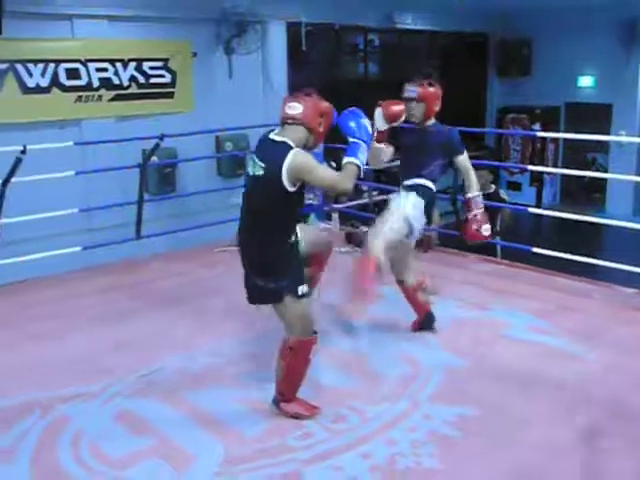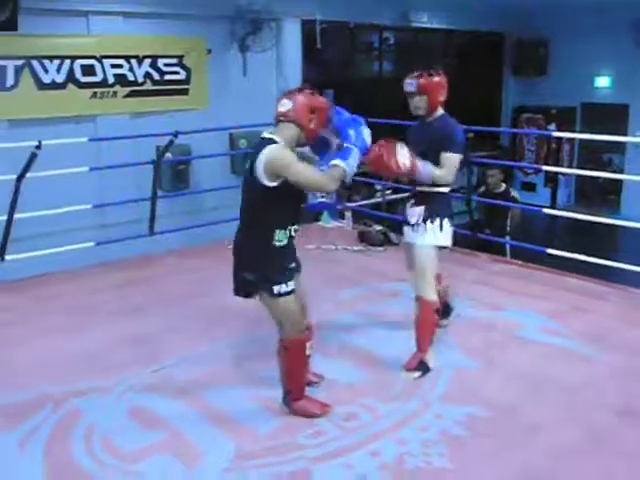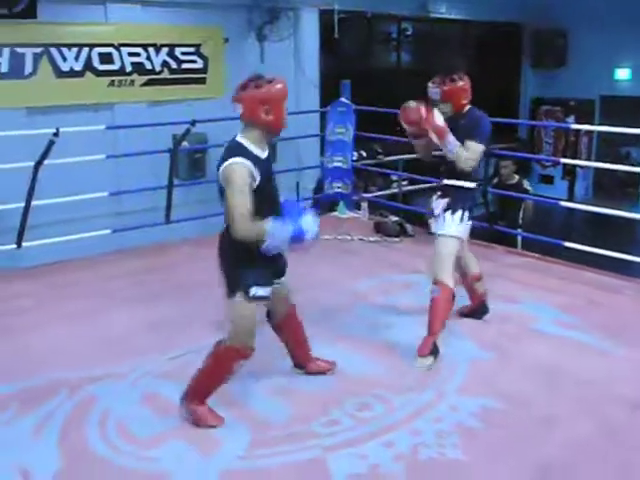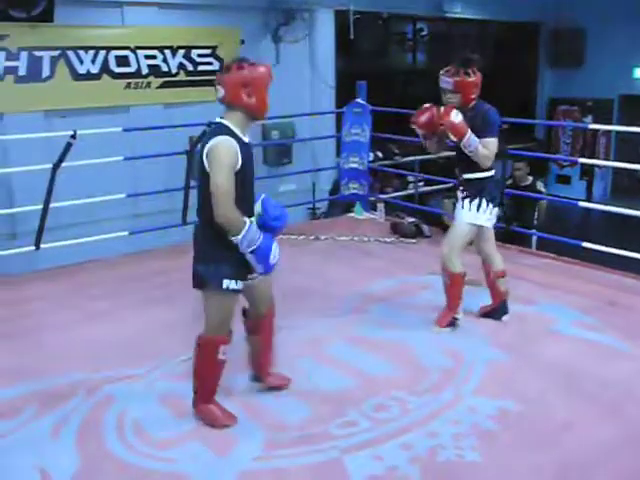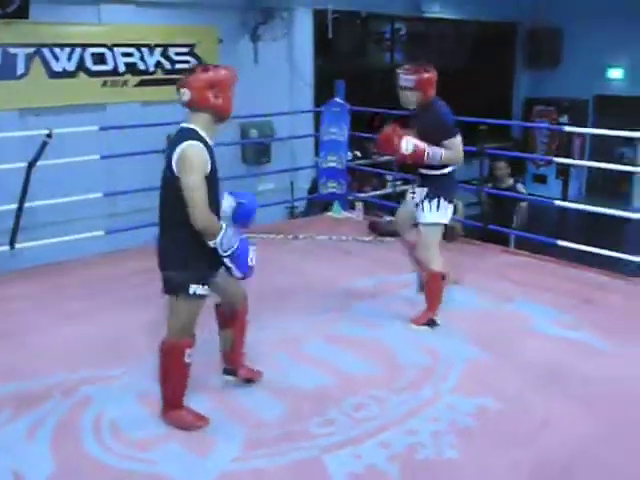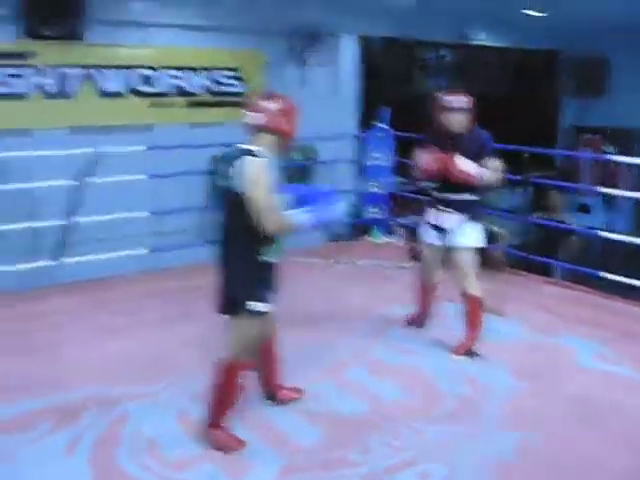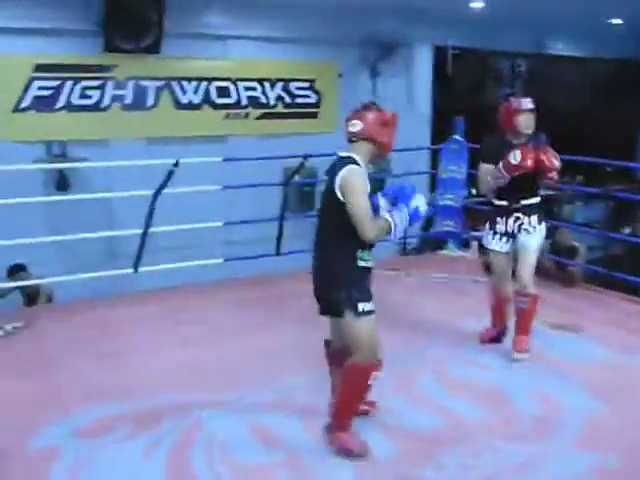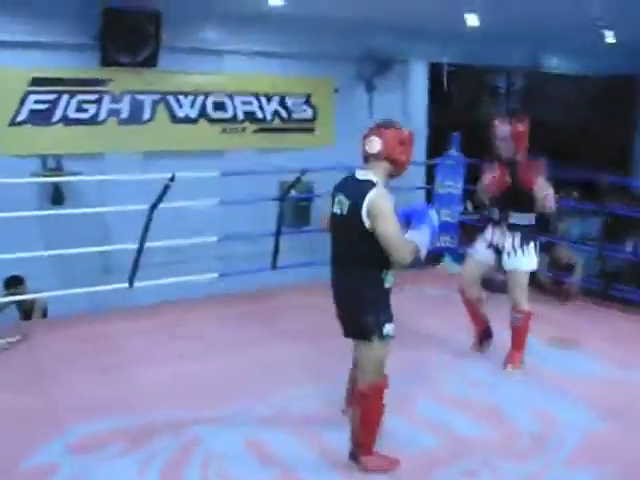
dt=0.3s
person 1, frame 1
left shoulder: (269, 143)
right shoulder: (296, 159)
right elbow: (341, 183)
right wrist: (358, 144)
left hip: (269, 239)
right hip: (272, 255)
left knee: (322, 241)
right knee: (300, 332)
right ankle: (285, 398)
person 1, frame 2
left shoulder: (279, 148)
right shoulder: (274, 155)
left elbow: (311, 180)
right elbow: (325, 182)
left wrist: (340, 153)
right wrist: (352, 150)
left hip: (278, 249)
right hip: (262, 256)
left knee: (297, 315)
right knee: (295, 326)
left ankle: (296, 371)
right ankle: (296, 396)
person 1, frame 3
left shoulder: (259, 148)
right shoulder: (238, 164)
right elbow: (243, 229)
left wrist: (285, 224)
right wrist: (291, 229)
left hip: (263, 253)
right hip: (245, 258)
left knee: (283, 308)
right knee: (241, 339)
left ankle: (304, 360)
right ankle: (195, 398)
person 1, frame 4
left shoulder: (236, 137)
right shoulder: (222, 143)
right elbow: (224, 214)
left wrist: (260, 209)
right wrist: (256, 241)
left hip: (239, 246)
right hip: (219, 250)
left knee: (263, 305)
right knee: (218, 329)
left ankle: (262, 370)
right ankle: (203, 400)
person 1, frame 5
left shoulder: (193, 140)
right shoulder: (192, 149)
right elbow: (201, 218)
left wrist: (229, 204)
right wrist: (233, 244)
left hip: (201, 247)
right hip: (186, 252)
left knee: (236, 297)
right knee: (182, 331)
left ankle: (234, 364)
right ankle: (172, 406)
person 1, frame 6
left shoulder: (240, 159)
right shoulder: (254, 165)
right elbow: (271, 224)
left wrist: (289, 203)
right wrist: (309, 214)
left hip: (247, 264)
right hip: (249, 269)
left knee: (263, 332)
right knee: (242, 349)
left ankle: (272, 387)
right ankle: (215, 424)
person 1, frame 7
left shoulder: (342, 167)
right shoulder: (353, 173)
right elbow: (369, 231)
left wrist: (382, 201)
right wrist: (400, 215)
left hip: (335, 269)
right hip: (344, 274)
left knee: (342, 340)
right knee: (367, 354)
left ankle: (346, 399)
right ankle: (340, 426)
person 1, frame 8
left shoulder: (345, 185)
right shoulder: (377, 197)
left elbow: (331, 226)
right elbow: (403, 255)
right wrist: (423, 228)
left hip: (345, 286)
right hip: (368, 293)
left knee: (365, 357)
right knee: (372, 374)
left ankle: (353, 406)
right ankle: (362, 450)
person 2, frame 1
left shoulder: (446, 135)
right shoulder: (402, 133)
left elbow: (468, 172)
right elbow: (377, 162)
left wrist: (476, 210)
right wrist: (381, 130)
left hip: (418, 196)
right hip: (403, 198)
left knee: (378, 240)
right knee: (401, 266)
left ankle: (361, 294)
right ankle: (425, 314)
person 2, frame 2
left shoulder: (450, 128)
right shoulder: (416, 127)
left elbow: (446, 176)
left wrist: (411, 166)
right wrist: (388, 162)
left hip: (435, 207)
right hip: (416, 204)
left knee: (423, 279)
right knee: (418, 266)
left ankle: (423, 354)
right ankle: (443, 305)
person 2, frame 3
left shoulder: (478, 122)
right shoulder: (449, 120)
left elbow: (467, 162)
right elbow: (424, 153)
left wrist: (441, 134)
right wrist: (415, 129)
left hip: (458, 199)
right hip: (446, 194)
left knee: (442, 270)
right knee: (460, 255)
left ankle: (431, 340)
right ankle: (479, 303)
person 2, frame 4
left shoulder: (486, 115)
right shoulder: (452, 110)
left elbow: (486, 158)
right elbow: (434, 147)
left wrist: (460, 132)
right wrist: (427, 129)
left hip: (480, 191)
right hip: (469, 188)
left knee: (449, 252)
right knee: (487, 249)
left ankle: (451, 312)
right ankle: (499, 303)
person 2, frame 5
left shoulder: (440, 114)
right shoulder: (420, 110)
left elbow: (456, 157)
left wrist: (421, 152)
right wrist: (397, 140)
left hip: (438, 186)
right hip: (424, 183)
left knee: (429, 250)
right knee: (403, 224)
left ankle: (431, 312)
right ankle: (427, 273)
person 2, frame 6
left shoulder: (480, 139)
right shoulder: (433, 136)
left elbow: (497, 176)
right elbow: (419, 166)
left wrist: (471, 172)
right wrist: (425, 165)
left hip: (464, 214)
right hip: (436, 209)
left knee: (467, 277)
right knee: (428, 268)
left ankle: (471, 339)
right ankle: (423, 311)
person 2, frame 7
left shoulder: (539, 141)
right shoulder: (492, 145)
left elbow: (551, 176)
right elbow: (485, 187)
left wrist: (551, 169)
right wrist: (507, 170)
left hip: (530, 218)
right hip: (500, 217)
left knee: (524, 281)
right knee: (500, 280)
left ankle: (522, 336)
right ankle: (498, 327)
person 2, frame 8
left shoulder: (533, 165)
right shoulder: (496, 161)
left elbow: (549, 207)
right elbow: (484, 199)
left wrist: (538, 187)
right wrist: (488, 185)
left hip: (521, 235)
right hip: (494, 230)
left knee: (517, 298)
right knee: (467, 281)
left ankle: (517, 351)
right ankle: (483, 328)
